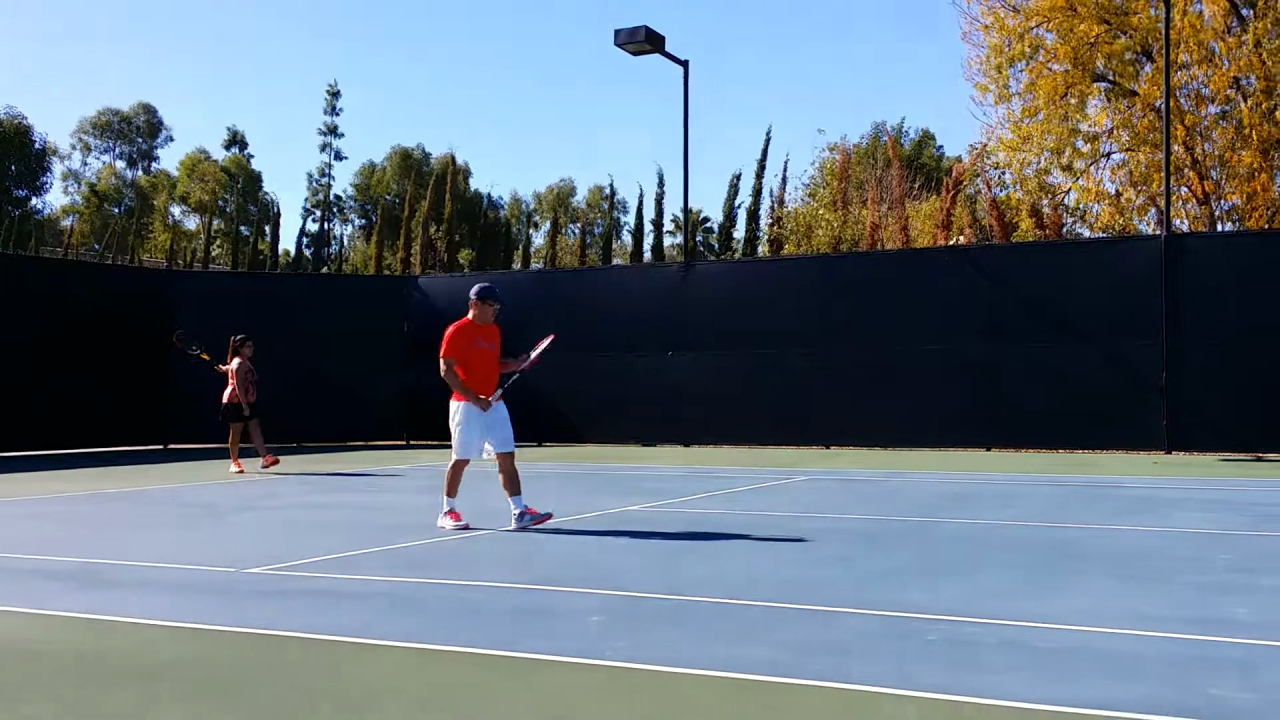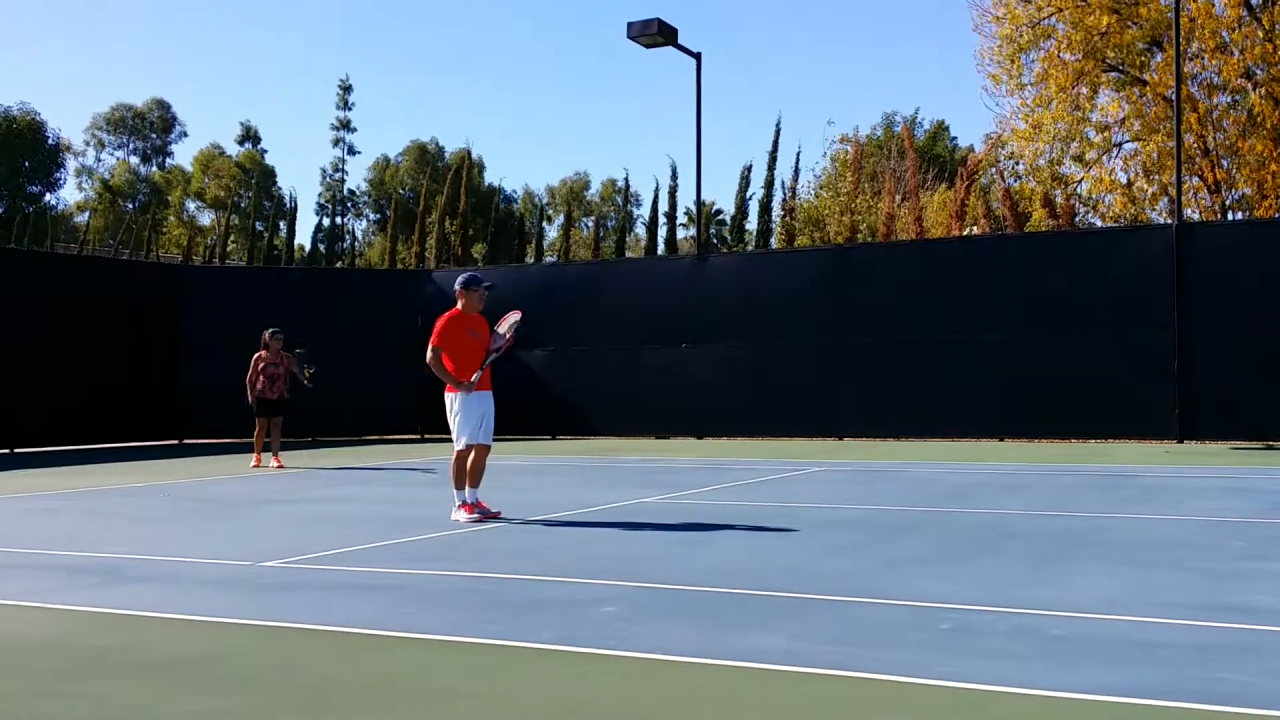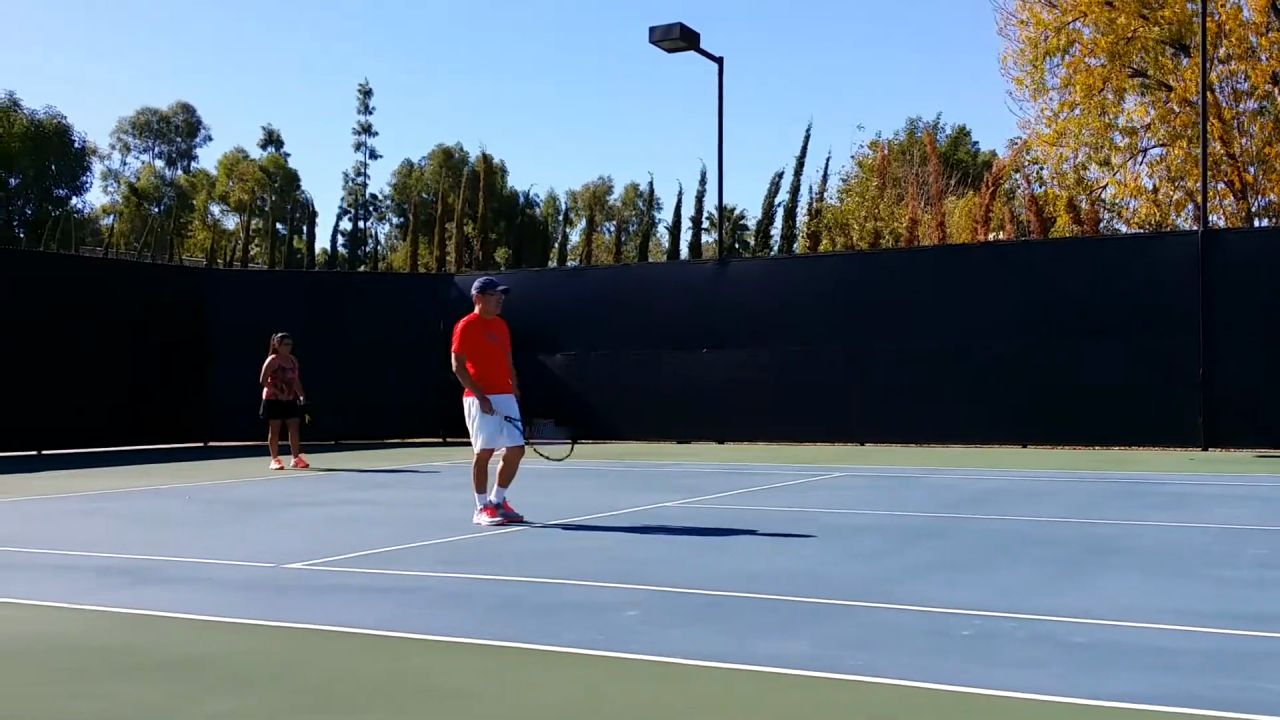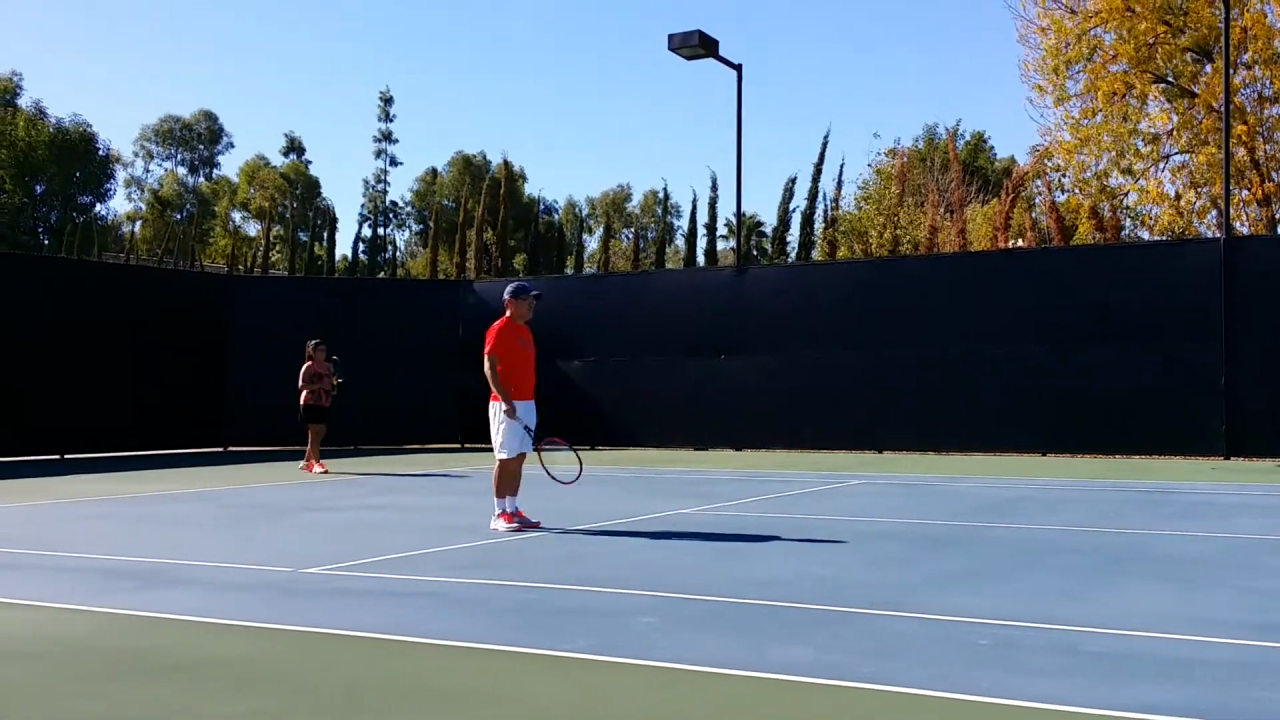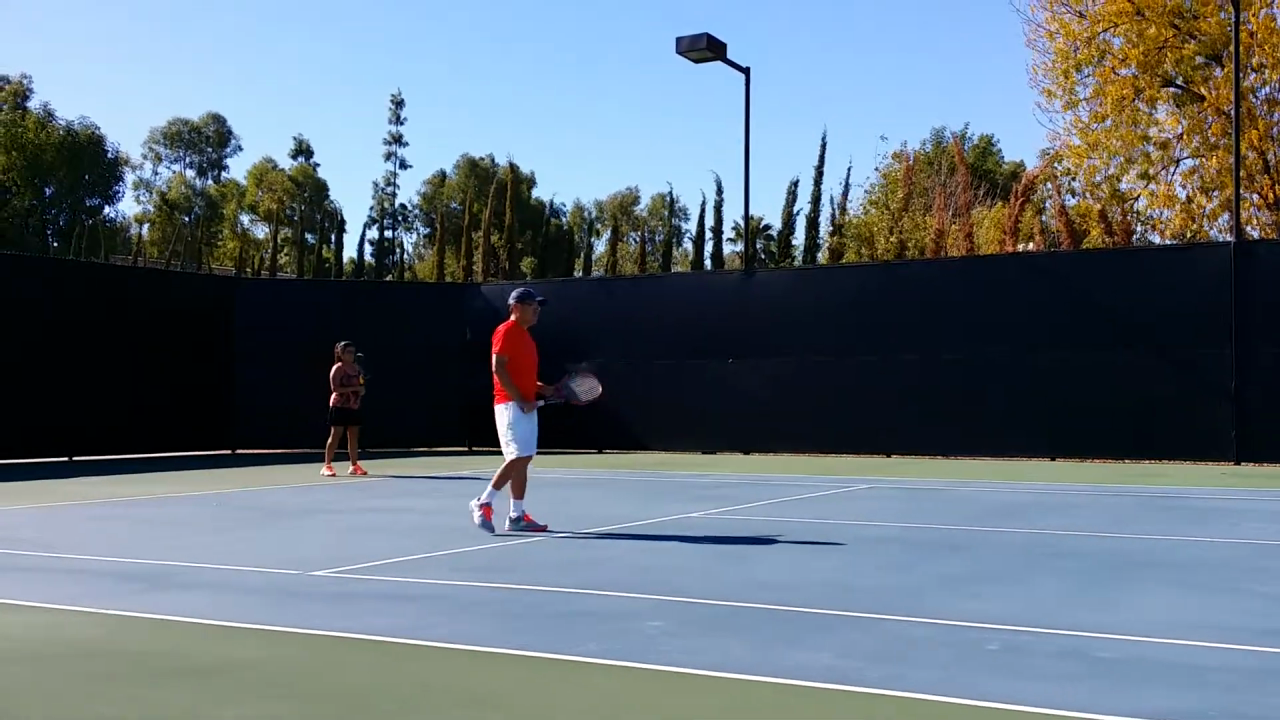
dt=1s
person 1, frame 1
left shoulder: (494, 331)
right shoulder: (457, 331)
right elbow: (446, 370)
left wrist: (517, 364)
right wrist: (474, 398)
left hip: (494, 404)
right hip: (467, 405)
left knee: (507, 457)
right knee: (461, 459)
left ankle: (520, 513)
right ankle: (447, 512)
person 1, frame 2
left shoulder: (481, 321)
right shoulder: (448, 321)
right elbow: (432, 358)
left wrist: (497, 346)
right wrist: (457, 383)
left hip: (484, 393)
right hip: (462, 395)
left knee: (482, 448)
right knee: (463, 448)
left ankle: (472, 501)
right ankle: (459, 505)
person 1, frame 3
left shoulder: (501, 325)
right shoulder: (466, 326)
right elbow: (458, 365)
left wrist: (516, 391)
right wrist: (480, 396)
left hip: (506, 397)
right hip: (481, 400)
left knee: (515, 450)
right knee: (484, 452)
left ankle: (498, 501)
right ankle: (482, 508)
person 1, frame 4
left shoulder: (525, 331)
right shoulder: (499, 330)
right elbow: (489, 367)
right wrist: (506, 401)
left hip: (527, 403)
right hip: (508, 405)
left knee: (519, 458)
right knee: (506, 458)
left ankle: (512, 511)
right ankle: (499, 515)
person 1, frame 5
left shoulder: (525, 335)
right shoulder: (506, 331)
right elbow: (498, 368)
left wrist: (542, 388)
right wrist: (521, 400)
left hip: (526, 406)
right hip: (510, 405)
left knee: (523, 460)
right knee: (518, 457)
left ankle: (517, 516)
right ankle: (483, 503)
